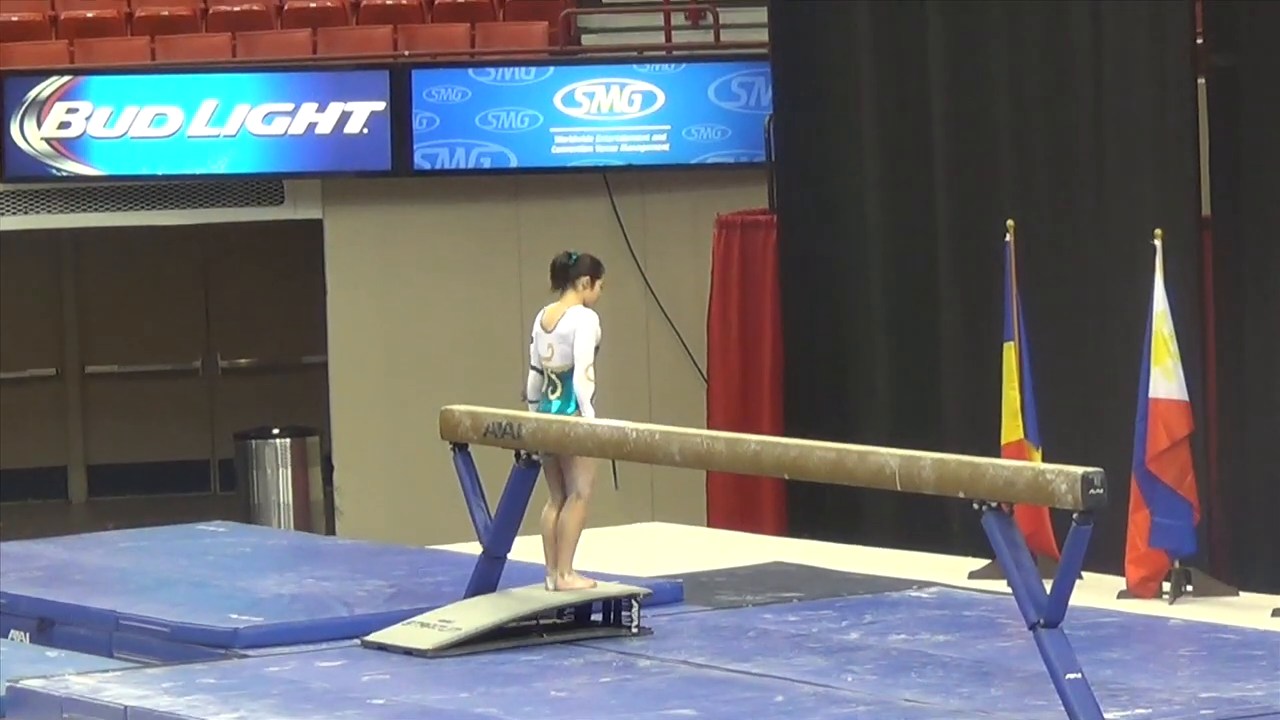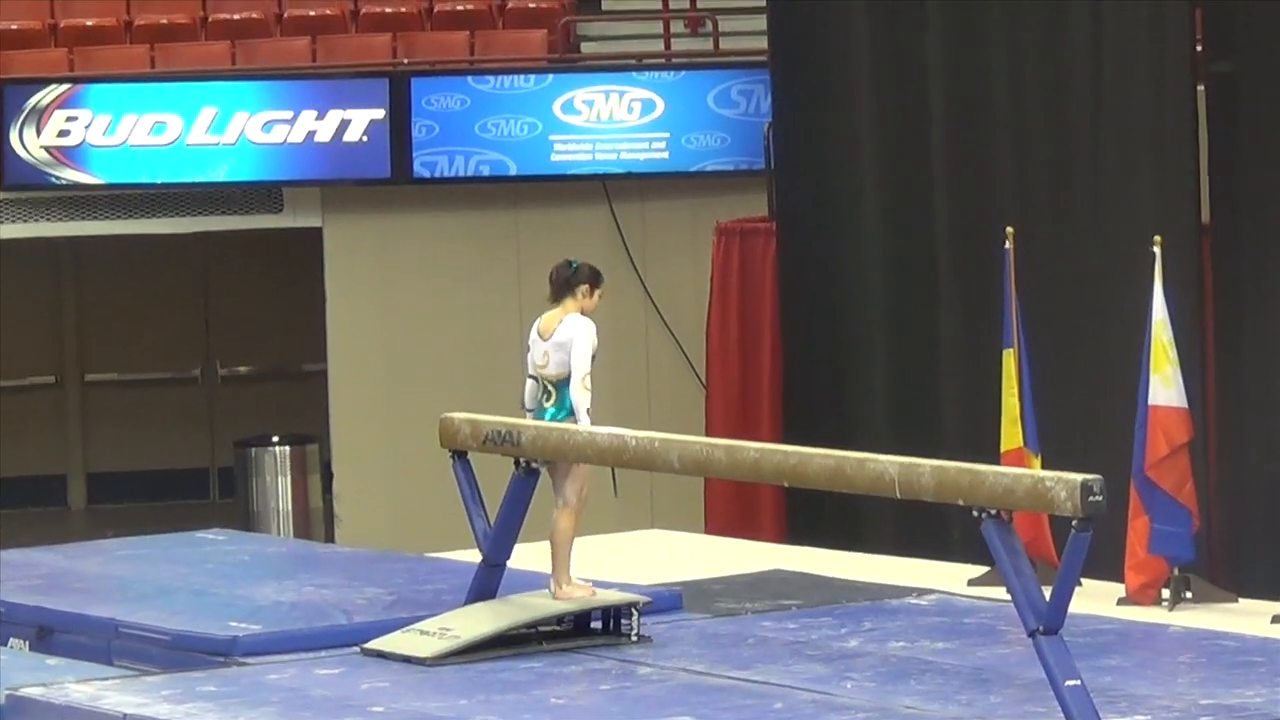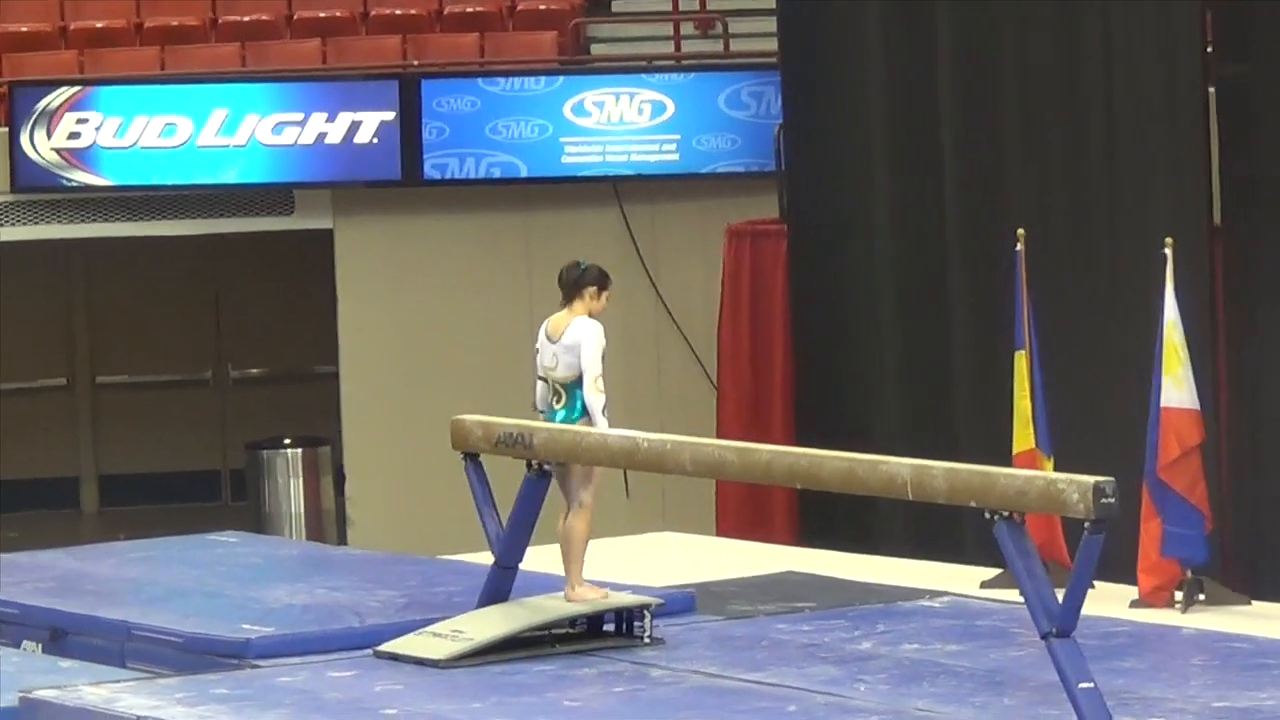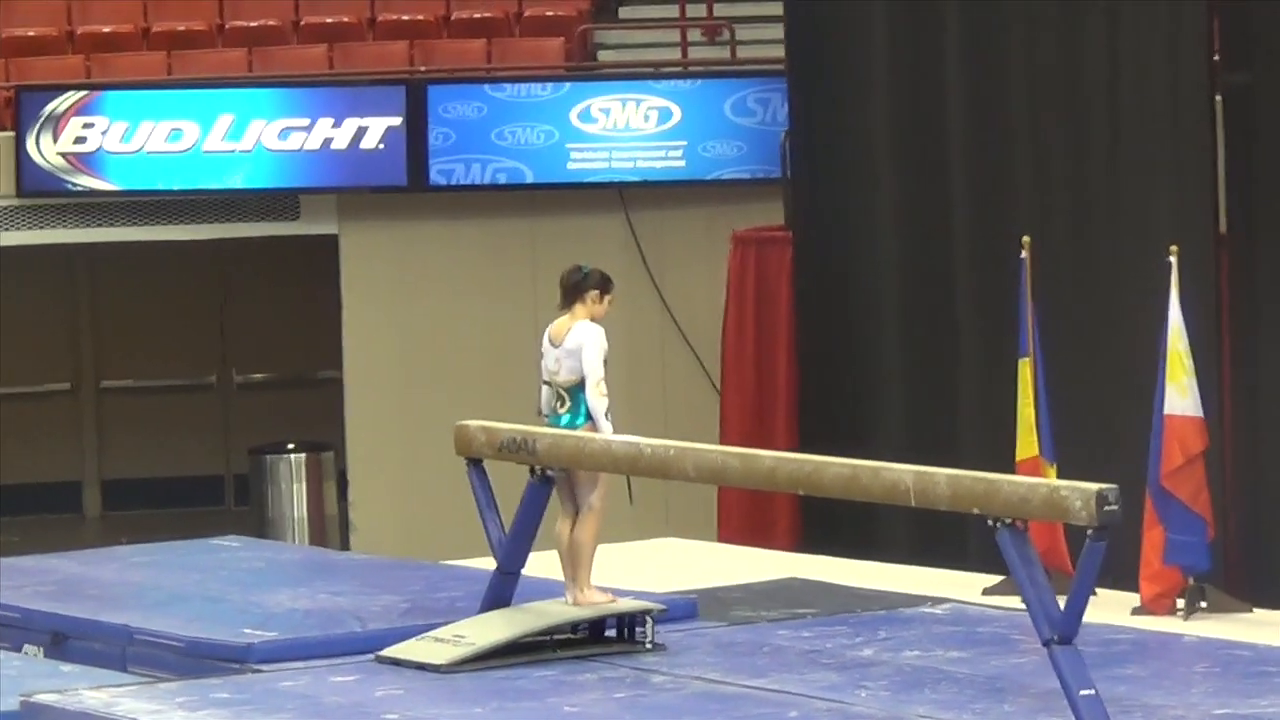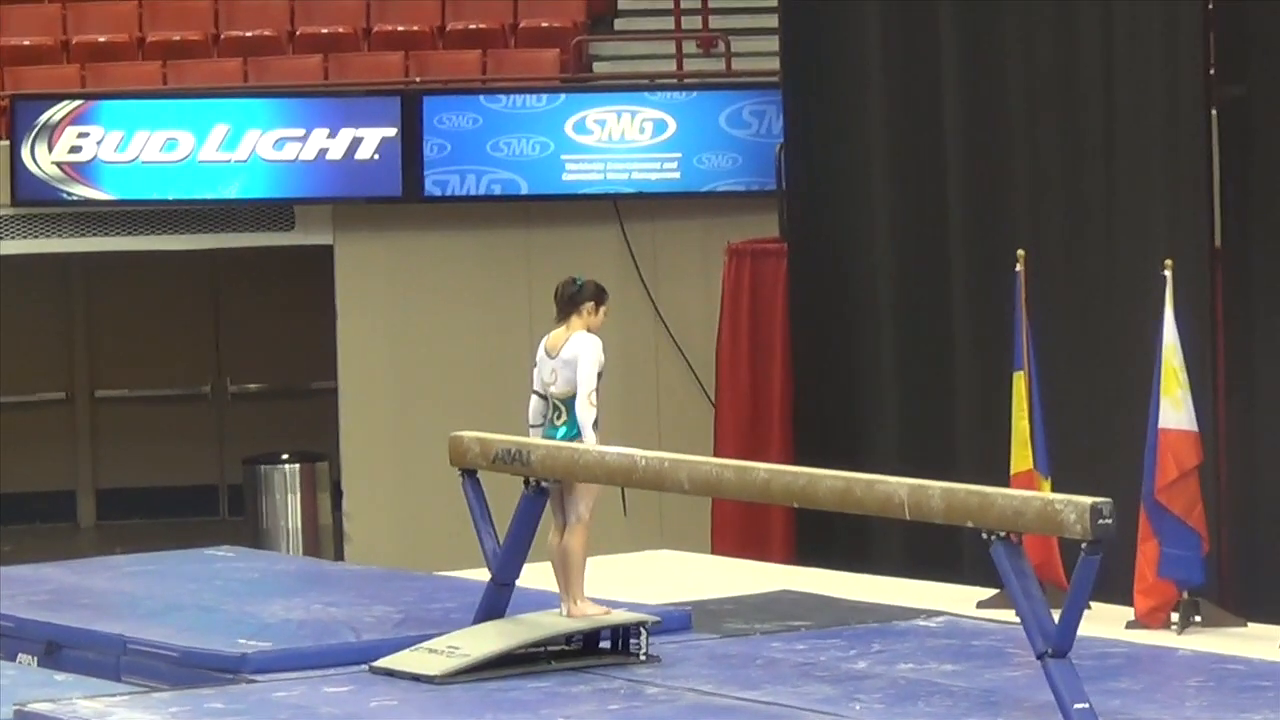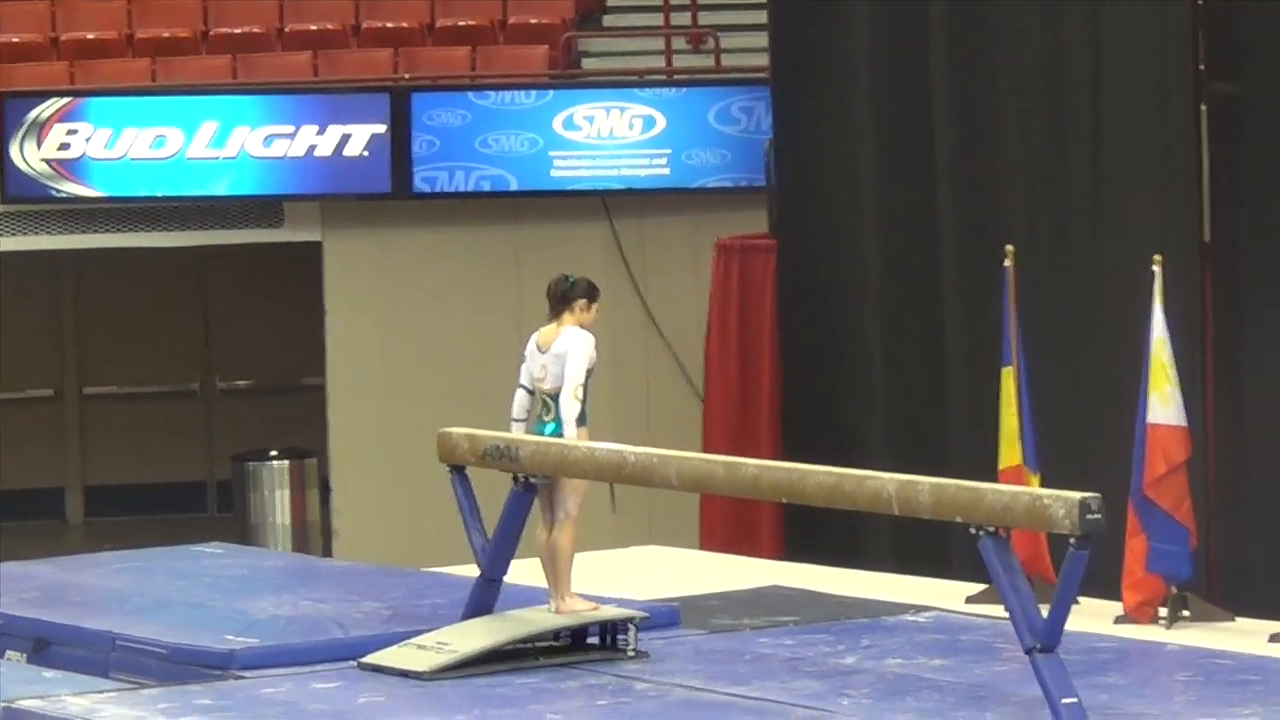
dt=0.2s
person 1, frame 1
left shoulder: (542, 316)
right shoulder: (585, 318)
right elbow: (583, 374)
left wrist: (533, 415)
right wrist: (590, 420)
left hip: (547, 411)
right hip: (572, 413)
left knee: (556, 497)
right knee: (579, 494)
left ankle: (552, 573)
right ankle: (565, 573)
person 1, frame 2
left shoulder: (539, 325)
right shoulder: (581, 326)
right elbow: (580, 383)
left wrist: (532, 422)
right wrist: (586, 428)
left hip: (544, 418)
right hip: (566, 419)
left knee: (566, 501)
right knee: (569, 503)
left ankle: (560, 576)
right ankle: (563, 583)
person 1, frame 3
left shoulder: (547, 327)
right shoulder: (589, 329)
left elbow: (541, 383)
right elbow: (592, 384)
right wrist: (602, 429)
left hip: (554, 420)
right hip: (577, 421)
left knee: (573, 504)
right knee: (583, 504)
left ankle: (573, 580)
right ankle: (576, 585)
person 1, frame 4
left shoulder: (551, 331)
right shoulder: (590, 332)
right elbow: (595, 387)
right wrist: (607, 432)
left hip: (557, 425)
right hip: (581, 425)
left knee: (568, 511)
right knee: (590, 507)
left ankle: (573, 586)
right ankle: (583, 587)
person 1, frame 5
left shoulder: (546, 343)
right shoulder: (588, 343)
left elbow: (537, 398)
right elbow: (586, 398)
left wrist: (536, 439)
right wrist: (591, 443)
left hip: (552, 434)
right hip: (575, 437)
left knee: (560, 522)
right knee: (578, 521)
left ankle: (567, 598)
right ankle: (577, 601)
person 1, frame 6
left shoulder: (536, 339)
right shoulder: (580, 338)
left elbow: (523, 392)
right elbow: (572, 392)
left wrist: (517, 436)
right wrist: (571, 437)
left hip: (540, 431)
right hip: (564, 432)
left knee: (548, 518)
right knee: (566, 517)
left ankle: (555, 594)
right ankle: (565, 597)
